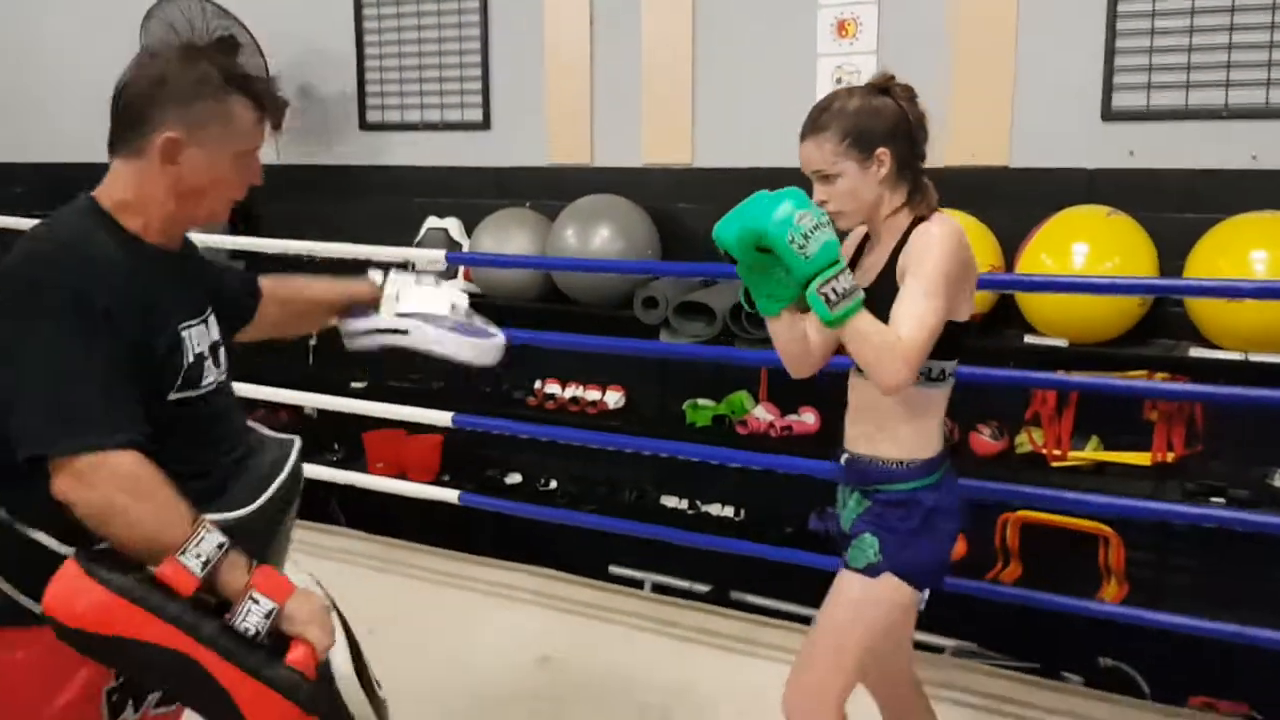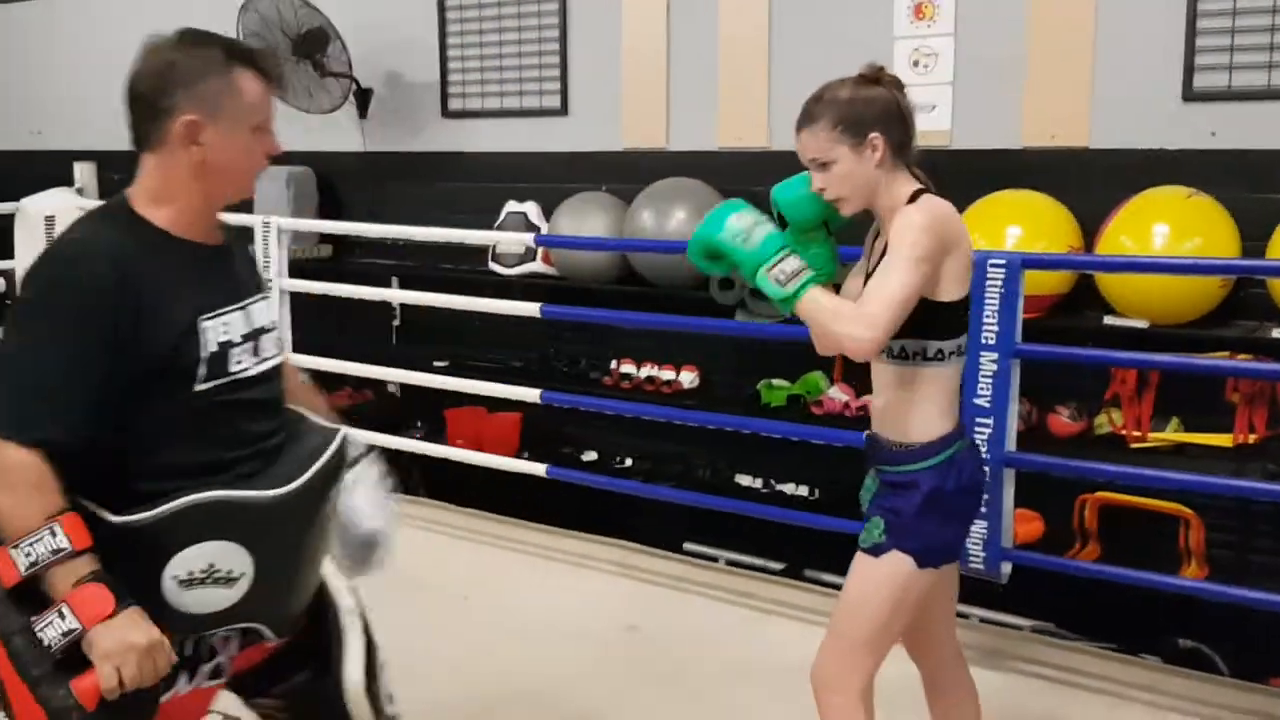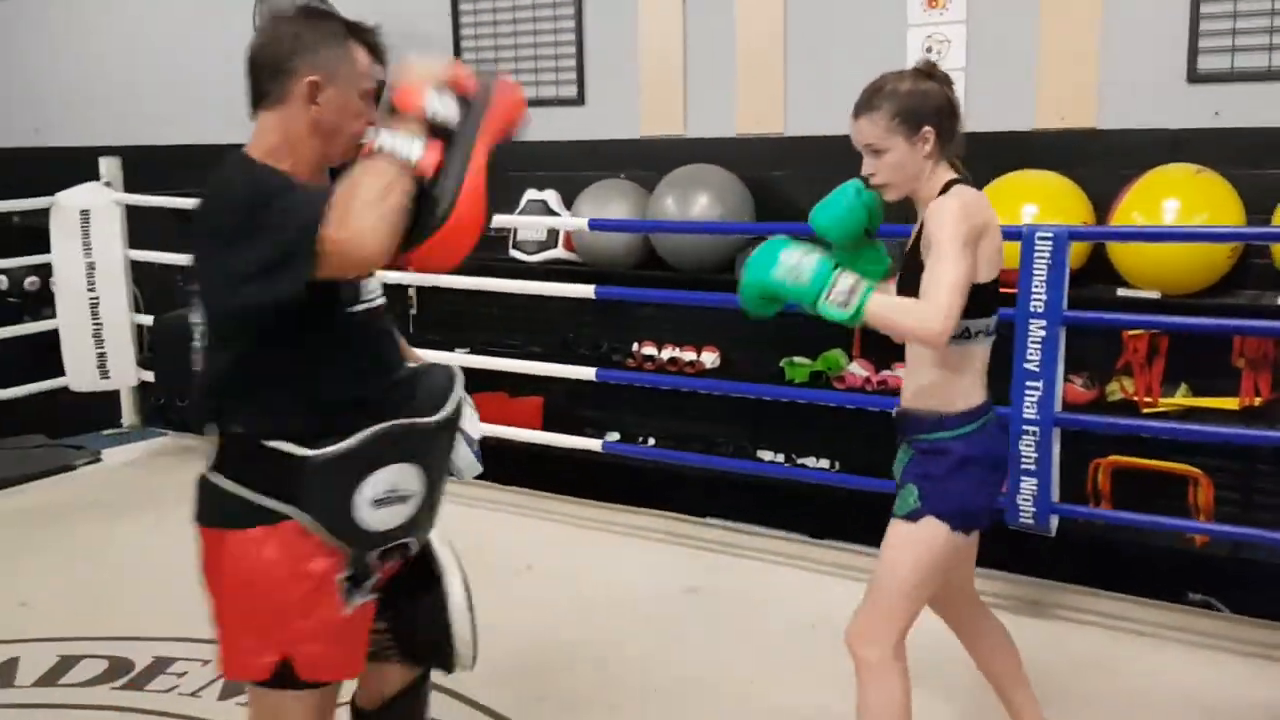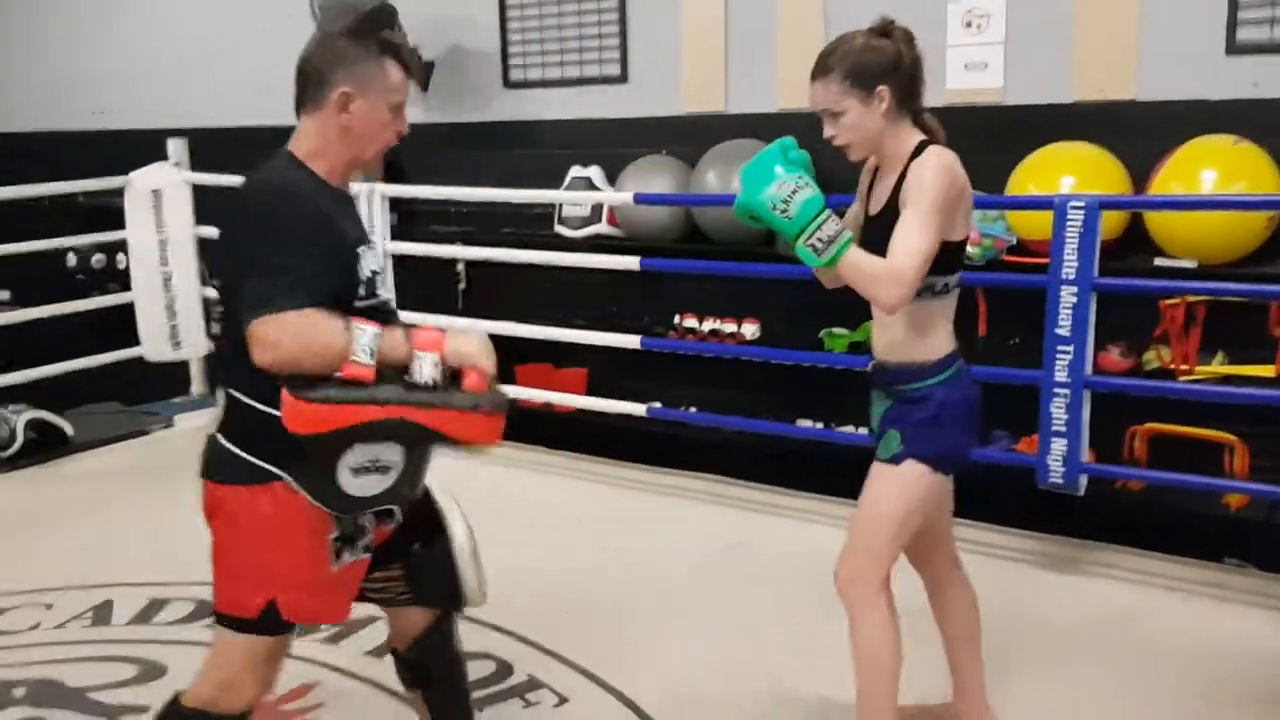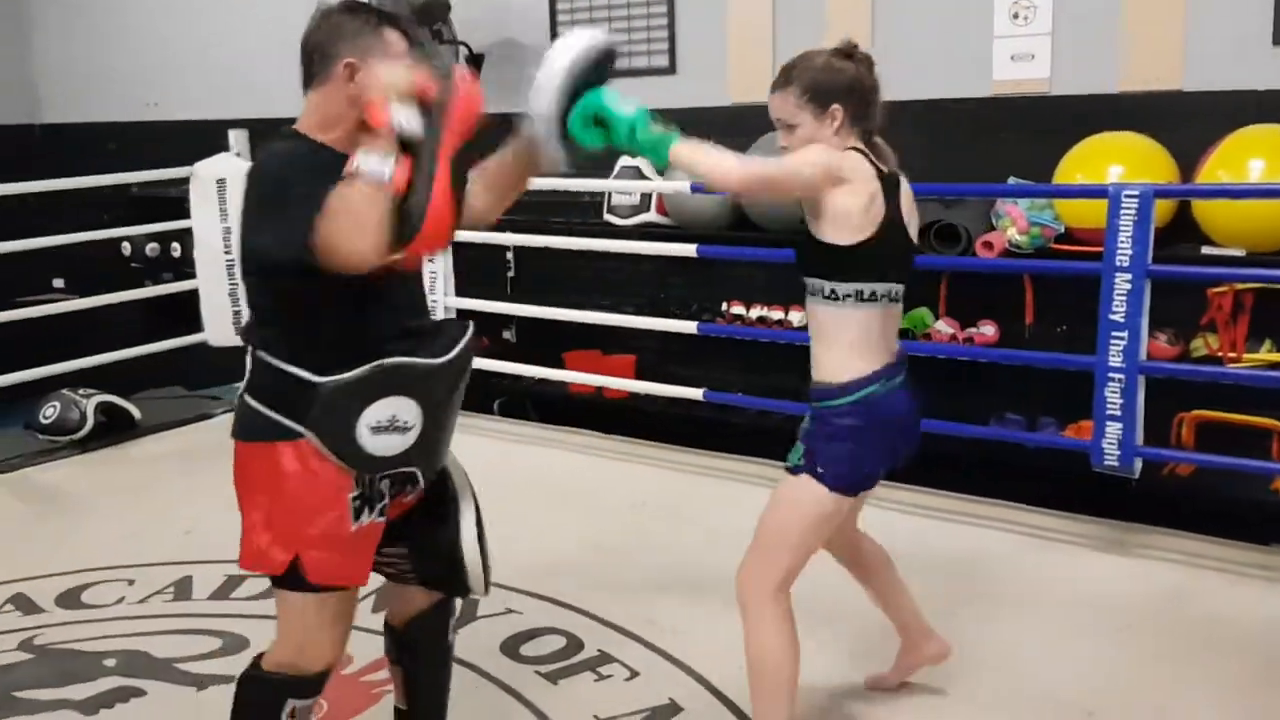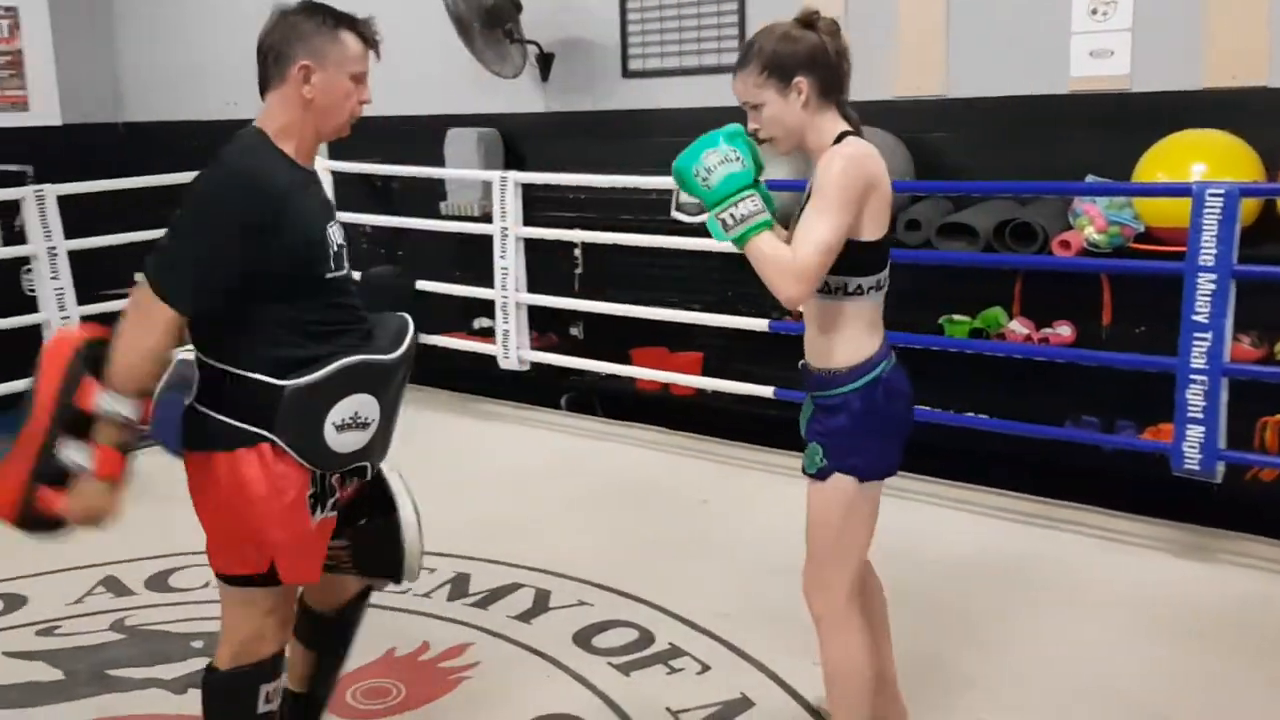
dt=0.7s
person 1, frame 1
left shoulder: (164, 257)
right shoulder: (60, 278)
left elbow: (250, 306)
right elbow: (92, 479)
left wrist: (372, 295)
right wrist: (256, 591)
person 1, frame 2
left shoulder: (225, 248)
right shoulder: (89, 271)
left wrist: (345, 453)
right wrist: (95, 610)
left hip: (270, 575)
right hip: (144, 599)
person 1, frame 3
left shoulder: (302, 200)
right shoulder: (244, 199)
right elbow: (361, 243)
left wrist: (429, 384)
right wrist: (412, 123)
left hip: (356, 510)
right hip: (282, 522)
left knee: (403, 659)
person 1, frame 4
left shoulder: (323, 198)
right shoulder: (279, 202)
right elbow: (278, 340)
left wrist: (411, 335)
right wrist: (426, 345)
left hip: (342, 468)
right hip: (276, 478)
left knee: (425, 603)
person 1, frame 5
left shoulder: (386, 158)
right shoulder: (288, 171)
left elbow: (474, 201)
right elbow: (358, 249)
left wrist: (539, 129)
right wrist: (389, 126)
left hip: (392, 432)
right hip: (309, 442)
left knee: (425, 585)
right knee: (310, 644)
person 1, frame 6
left shoulder: (290, 174)
right shoulder: (243, 182)
right elbow: (155, 313)
right wrist: (104, 458)
left hip: (310, 439)
right hip: (257, 444)
left knee: (344, 579)
right knee: (258, 625)
person 2, frame 1
left shoulder: (937, 239)
right shoulder: (860, 241)
left elbow: (895, 368)
right elbow: (802, 360)
left wrist: (817, 271)
right wrist: (766, 276)
left hip: (909, 502)
right hip: (862, 487)
person 2, frame 2
left shoulder: (926, 220)
right shoulder: (886, 227)
left elbow: (861, 335)
right elbow: (832, 338)
left wrist: (771, 260)
right wrist: (807, 248)
left hip: (923, 479)
right hip: (911, 472)
right knee: (934, 652)
person 2, frame 3
left shoulder: (958, 207)
right shoulder: (933, 214)
left elbow: (935, 326)
right elbow: (896, 320)
left wrist: (823, 282)
right wrist: (851, 245)
left hip: (955, 448)
right hip: (940, 442)
left knee: (873, 638)
right knee: (956, 603)
person 2, frame 4
left shoulder: (935, 170)
right shoulder: (878, 170)
left elbow: (893, 288)
right elbow: (840, 272)
left wrist: (807, 218)
right wrist: (792, 210)
left hip: (929, 398)
right hip: (906, 391)
left knee: (859, 576)
right knee: (932, 557)
person 2, frame 5
left shoulder: (836, 168)
right shoulder: (887, 181)
left elbow: (738, 174)
left wrist: (639, 128)
left hip: (854, 418)
right hip: (880, 404)
left knee: (760, 585)
right knee: (832, 532)
right ankle: (919, 640)
person 2, frame 6
left shoulder: (848, 160)
right shoulder: (837, 160)
left elbow: (794, 283)
right elbow: (798, 264)
left wrist: (731, 199)
right wrist: (751, 196)
left hip: (853, 400)
right hip: (854, 390)
left knee: (830, 593)
right knee: (842, 561)
